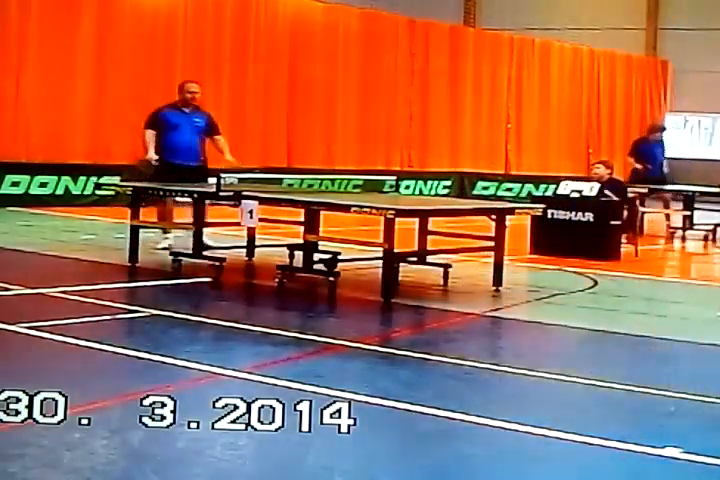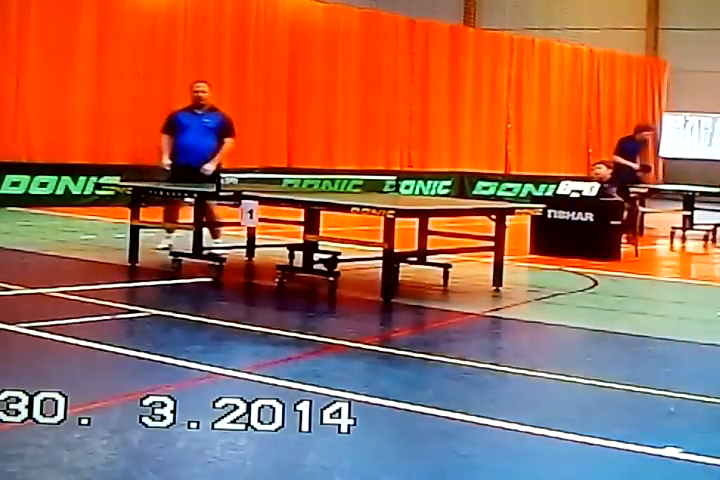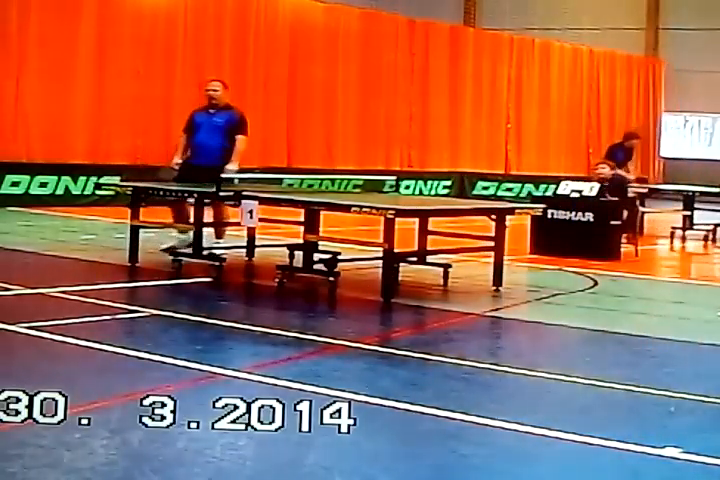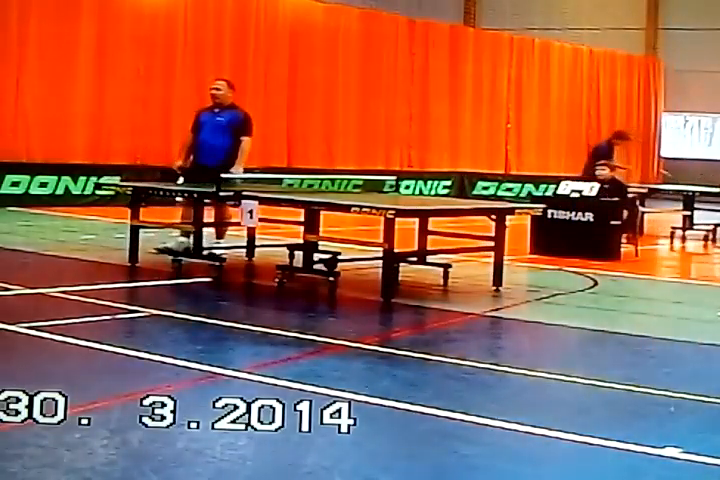
dt=0.3s
person 1, frame 1
left shoulder: (204, 116)
right shoulder: (163, 113)
left elbow: (217, 138)
right elbow: (150, 131)
left wrist: (227, 155)
right wrist: (151, 151)
left hip: (196, 167)
right hip: (167, 165)
right knee: (165, 201)
right ankle: (167, 237)
person 1, frame 2
left shoulder: (221, 118)
right shoulder: (178, 115)
left elbow: (228, 142)
right elbow: (167, 136)
left wrist: (214, 163)
right wrist: (165, 157)
left hip: (205, 170)
right hip: (179, 168)
left knee: (209, 206)
right knee: (172, 202)
left ankle: (216, 242)
right ankle: (169, 237)
person 1, frame 3
left shoulder: (235, 116)
right shoulder: (197, 114)
left elbow: (241, 140)
right elbow: (186, 136)
left wrist: (233, 162)
right wrist: (178, 156)
left hip: (219, 169)
right hip: (192, 166)
left knee: (218, 205)
right knee: (177, 199)
left ankle: (219, 242)
right ankle: (183, 237)
person 1, frame 4
left shoulder: (240, 115)
right shoulder: (202, 113)
left elbow: (245, 141)
right elbow: (192, 137)
left wrist: (238, 165)
right wrist: (182, 159)
left hip: (223, 169)
right hip: (198, 167)
left knee: (221, 204)
right knee: (189, 202)
left ankle: (219, 242)
right ankle: (183, 240)
